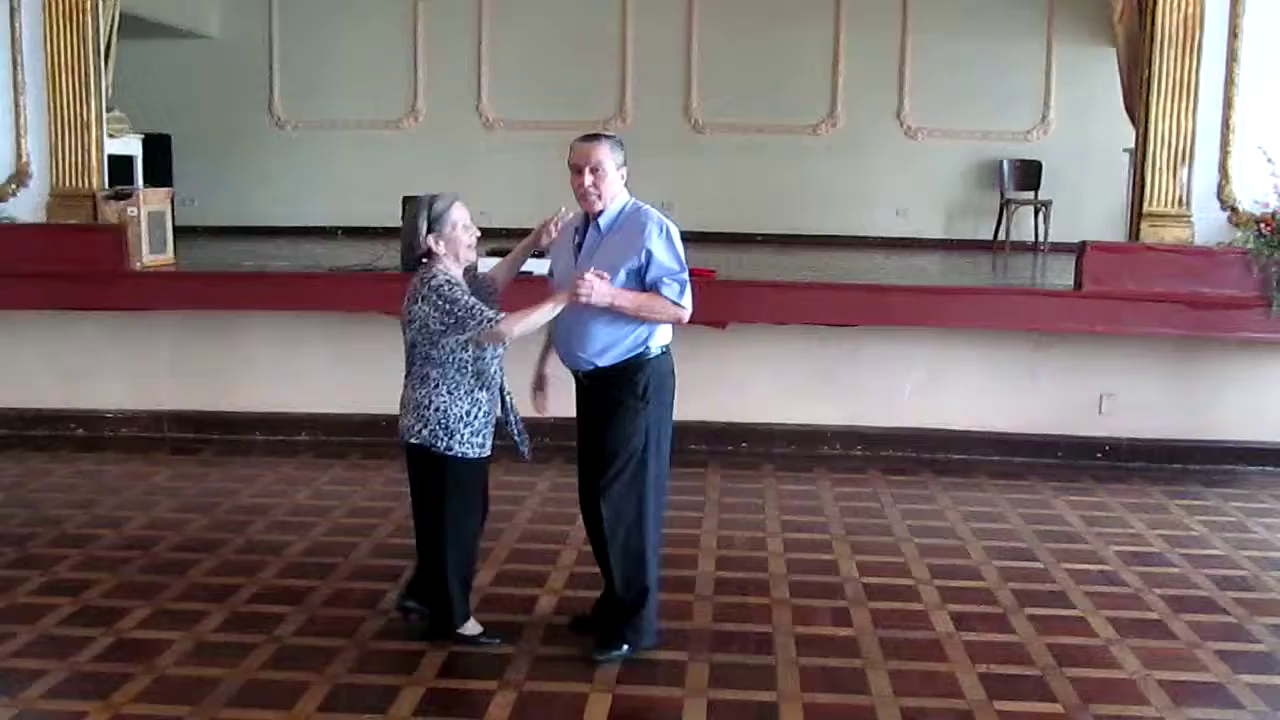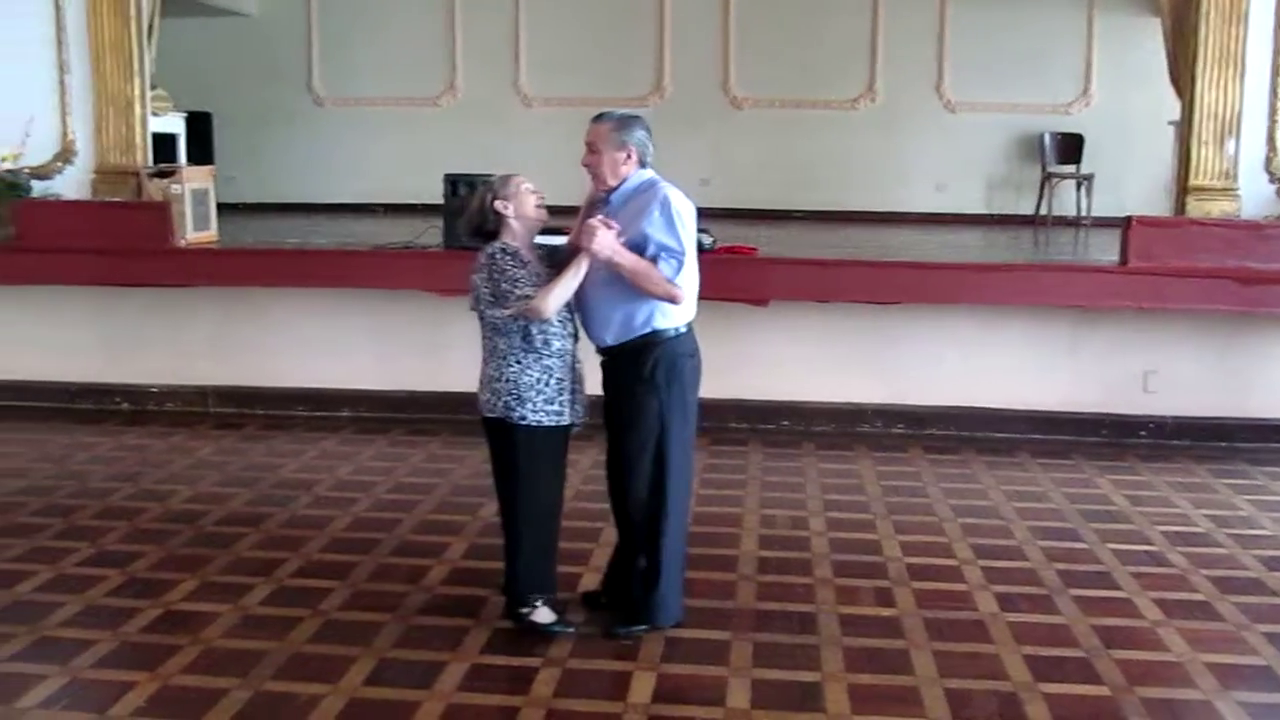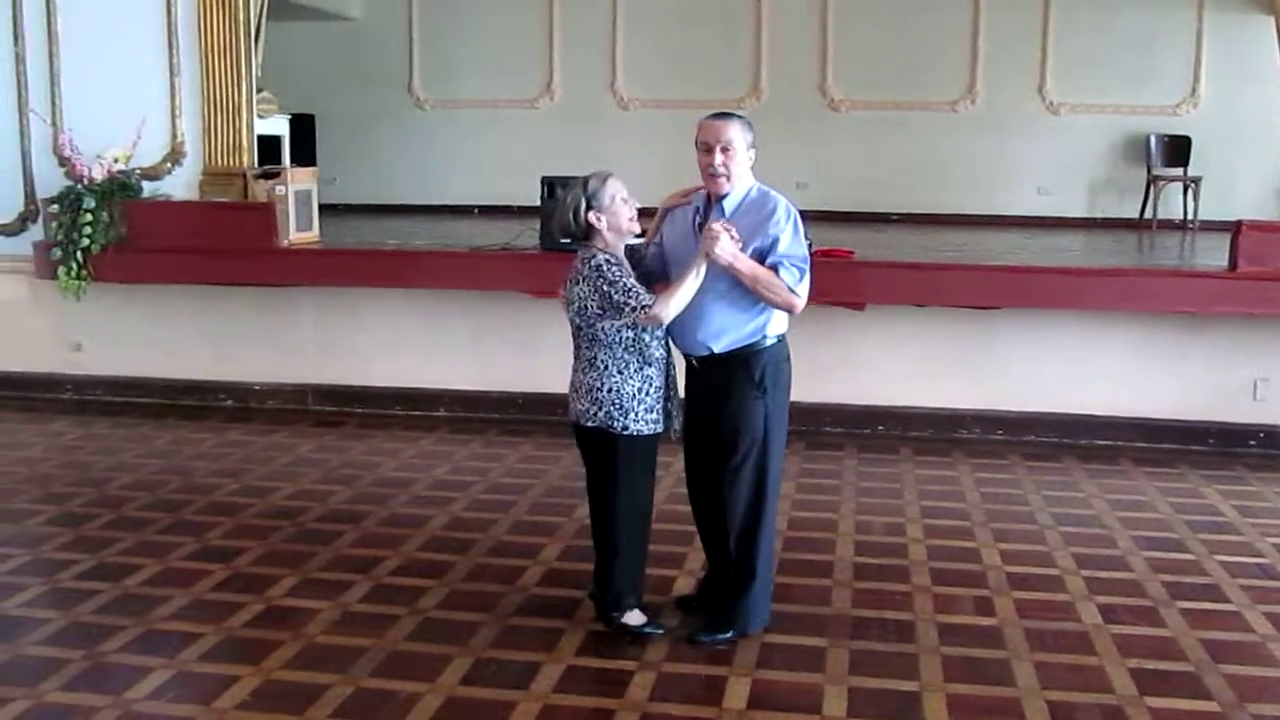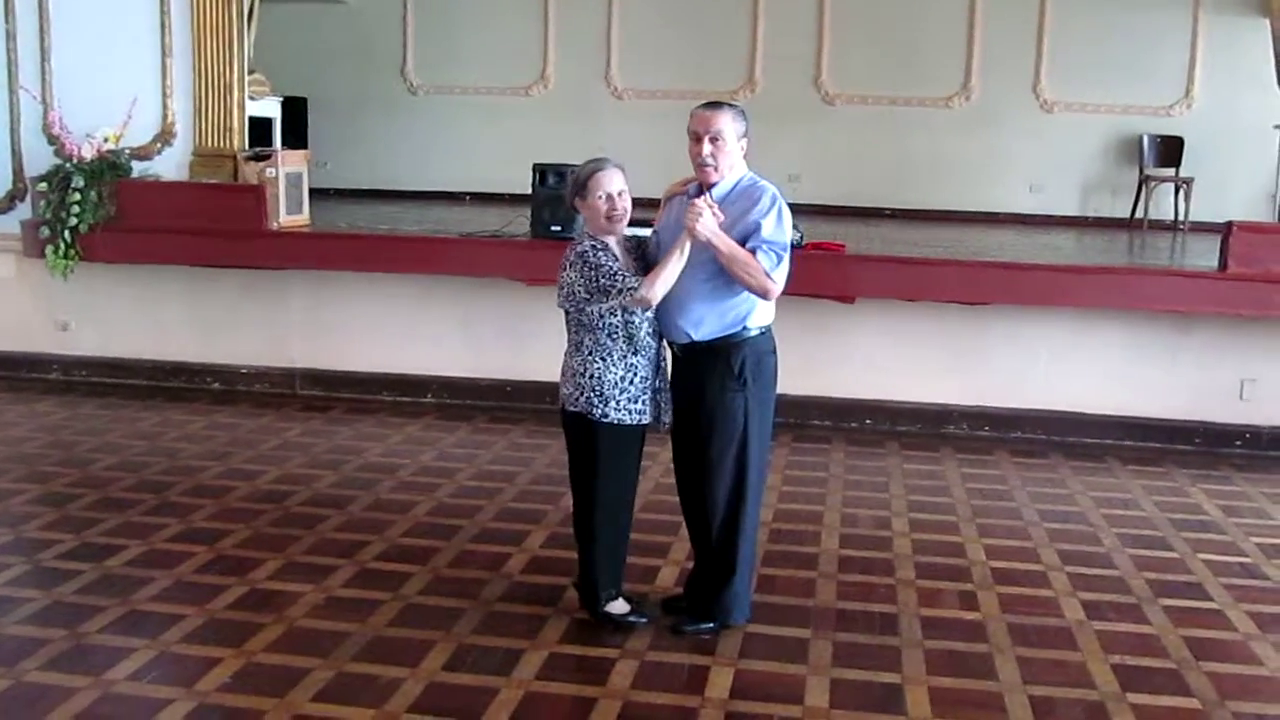
dt=1s
person 1, frame 1
left shoulder: (650, 228)
right shoulder: (567, 235)
left elbow: (678, 308)
left wrist: (608, 296)
right wrist: (542, 367)
left hip: (637, 381)
right hip: (590, 382)
left knee: (625, 502)
right knee: (595, 498)
left ankle: (636, 623)
right ankle: (615, 604)
person 1, frame 2
left shoulder: (661, 202)
right shoulder: (607, 207)
left elbow: (675, 288)
left wrist: (612, 252)
left hip: (658, 358)
right hip: (623, 357)
left knee: (655, 481)
right knee: (626, 477)
left ankle: (657, 602)
right ankle: (623, 583)
person 1, frame 3
left shoulder: (774, 212)
right shoulder: (679, 215)
left elbow: (793, 298)
right elbow: (645, 275)
left wrist: (732, 258)
left hip: (752, 368)
right hip: (701, 368)
left knee: (746, 488)
right knee: (704, 482)
left ankle: (742, 609)
right ankle: (718, 583)
person 1, frame 4
left shoulder: (763, 201)
right shoulder: (679, 202)
left elbow: (769, 284)
left wrist: (712, 235)
left hip: (737, 360)
right hip: (687, 358)
left knee: (729, 483)
right knee: (693, 480)
left ankle: (724, 602)
right ankle: (702, 585)
person 2, frame 1
left shoulder: (455, 281)
right shoulder: (435, 290)
left elbow: (490, 284)
right elbow: (503, 329)
left wrist: (532, 244)
right wrist: (566, 297)
left hip: (462, 426)
right hip: (443, 429)
left knee: (466, 517)
right knee: (449, 520)
left ankle: (422, 595)
right ankle: (448, 616)
person 2, frame 2
left shoulder: (537, 256)
right shoulder: (494, 260)
left elbow: (568, 267)
right elbow: (541, 306)
right wrist: (588, 255)
left hip: (549, 401)
right hip: (518, 404)
left knee: (544, 500)
right knee: (527, 502)
left ankle: (533, 587)
right ankle: (524, 599)
person 2, frame 3
left shoulder: (618, 259)
right shoulder: (596, 268)
right elbow: (659, 312)
left wrist: (664, 213)
right wrist: (705, 257)
left hip: (632, 408)
right hip: (613, 411)
left knee: (630, 504)
right knee: (620, 506)
left ankle: (615, 591)
right ankle: (616, 603)
person 2, frame 4
left shoulder: (632, 247)
right shoulder: (585, 255)
left elbow: (661, 254)
right elbow: (647, 294)
right wrist: (689, 235)
left hip: (628, 396)
right hip: (598, 398)
left knee: (618, 494)
right knee: (601, 495)
left ankle: (600, 580)
right ankle: (599, 593)
